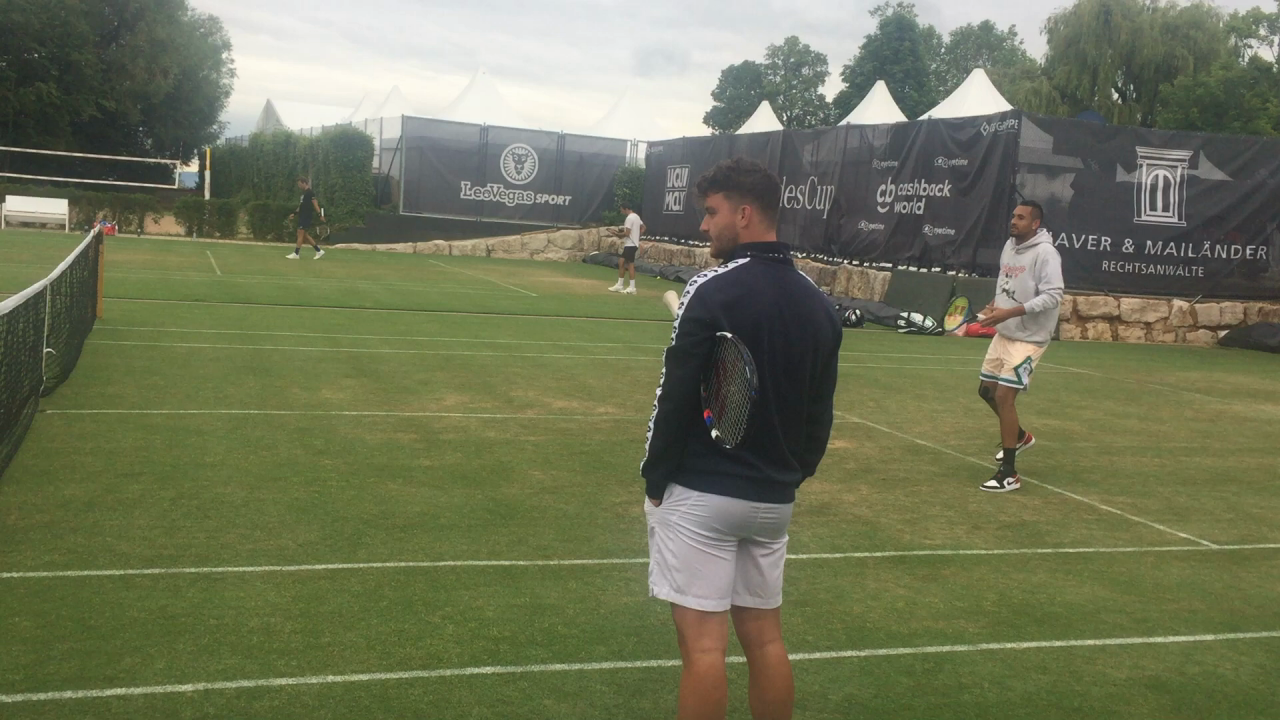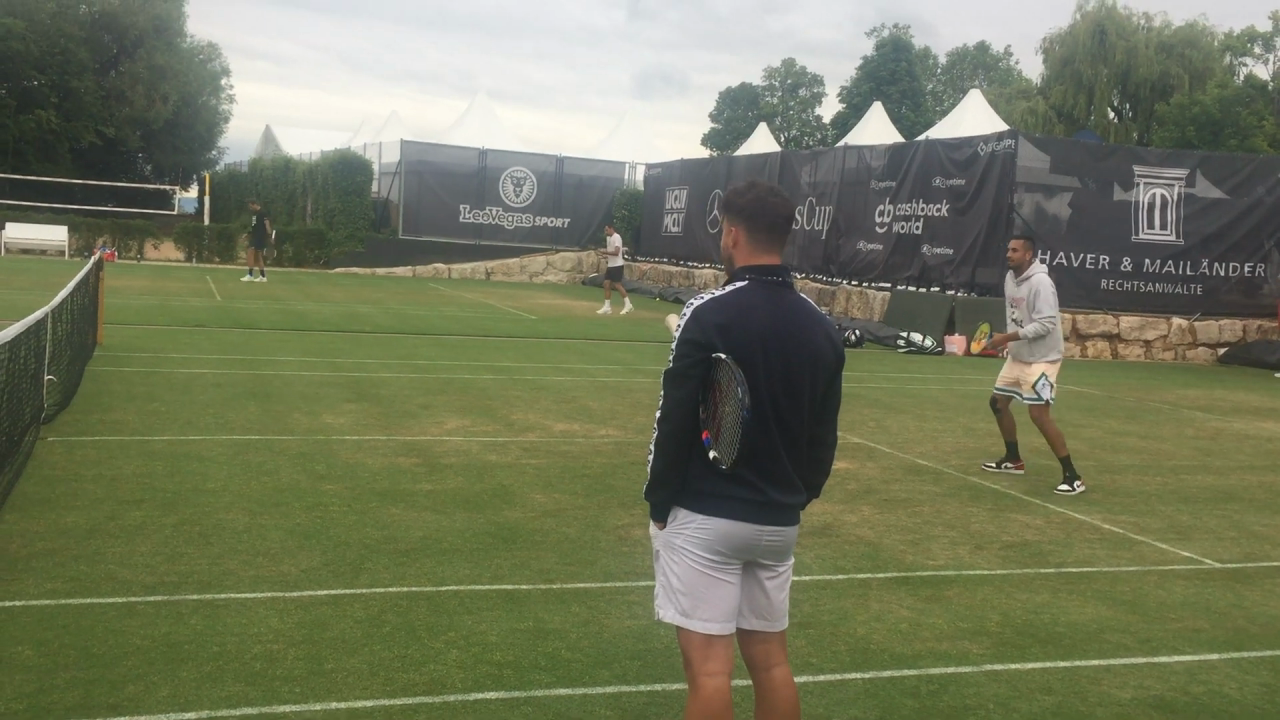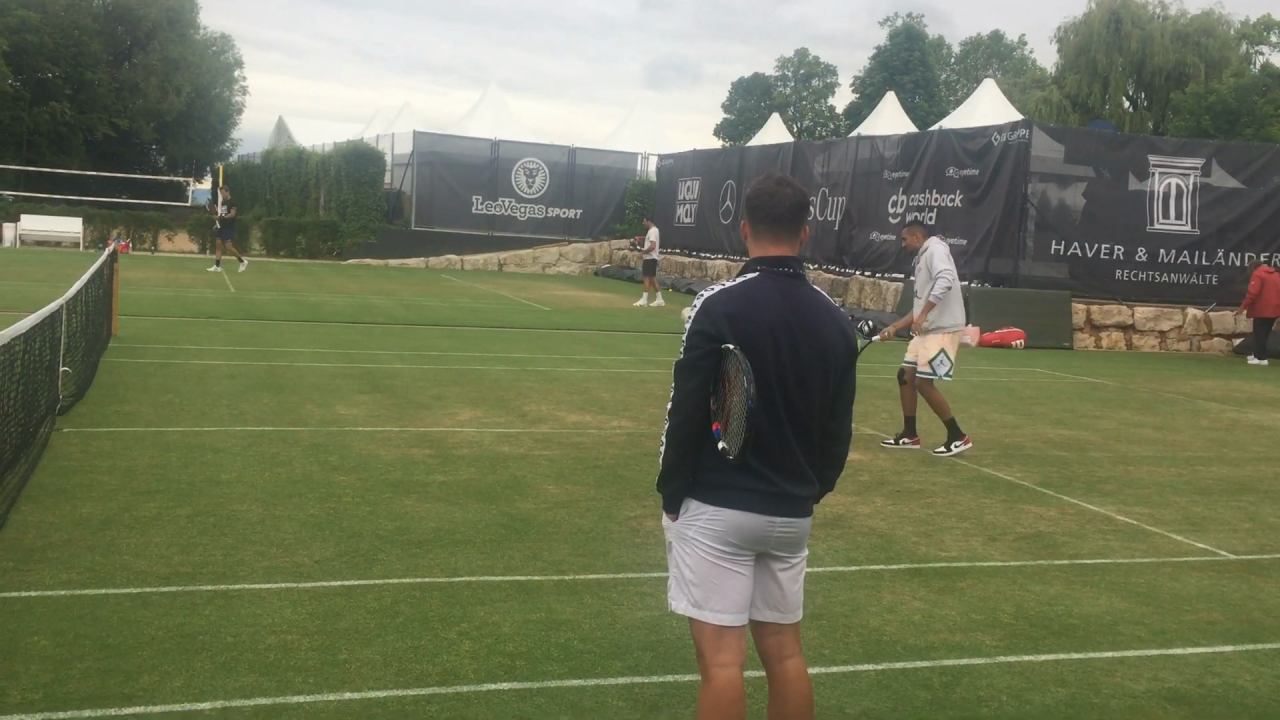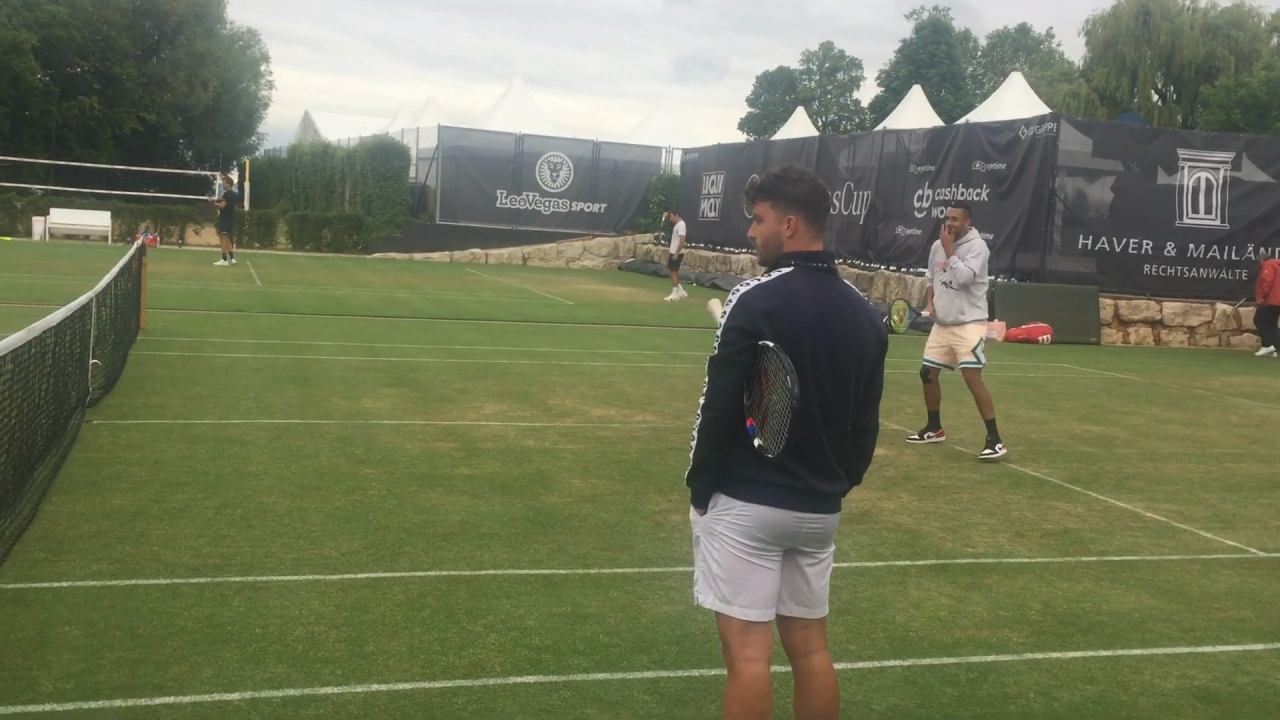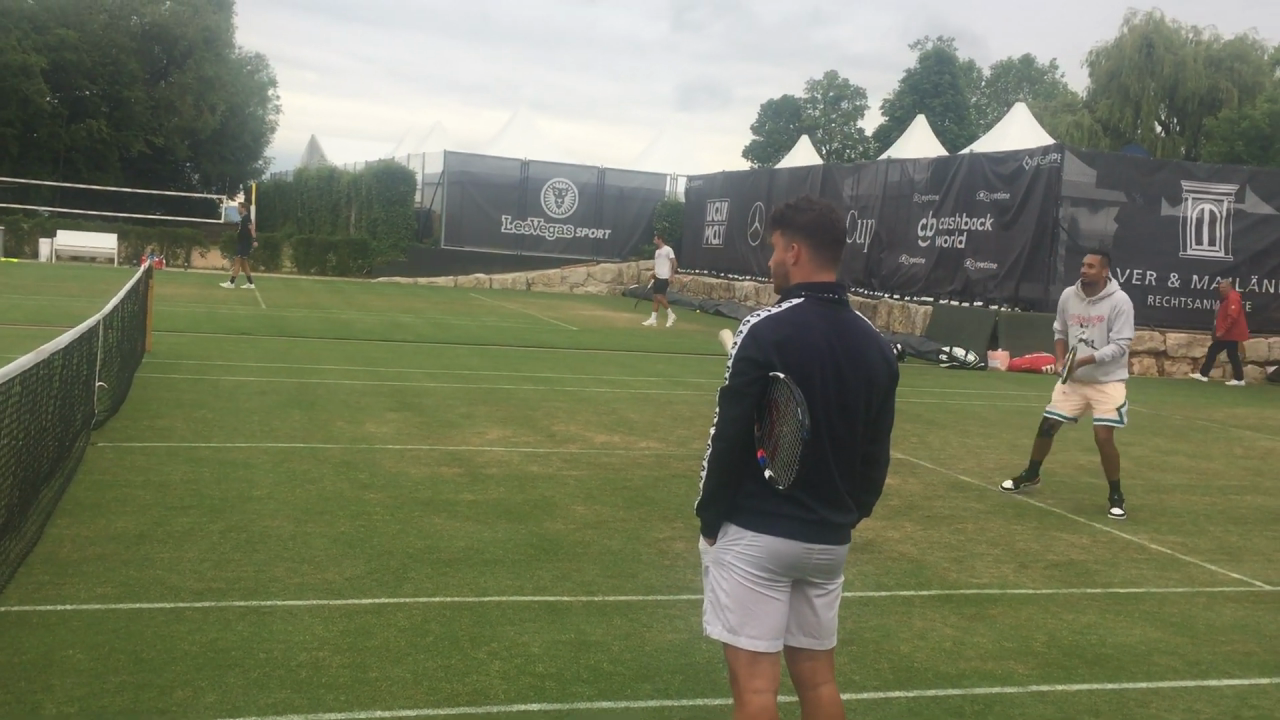
dt=1s
person 1, frame 1
left shoulder: (713, 292)
right shoulder: (817, 304)
left elbow: (676, 397)
right elbow: (820, 413)
left wrist: (655, 479)
left hip: (700, 493)
right hip: (773, 499)
left knee: (702, 642)
right knee: (765, 636)
person 1, frame 2
left shoulder: (710, 314)
right shoulder: (821, 328)
left elbow: (675, 420)
right elbow: (824, 436)
left wrist: (659, 502)
left hip: (704, 517)
right hip: (778, 522)
left knee: (708, 665)
right knee: (770, 659)
person 1, frame 3
left shoulder: (720, 305)
right shoulder: (834, 319)
left elbow: (686, 412)
right elbow: (838, 430)
left wrist: (671, 494)
left hip: (717, 509)
right hip: (792, 514)
left knee: (721, 658)
right knee: (785, 651)
person 1, frame 4
left shoulder: (756, 300)
right shoulder: (864, 313)
left elbow: (719, 407)
right elbow: (866, 423)
left wrist: (700, 488)
left hip: (746, 504)
right hip: (819, 509)
left knee: (747, 651)
right knee: (810, 645)
person 1, frame 5
left shoulder: (765, 331)
right shoulder: (875, 346)
left elbow: (729, 437)
right elbow: (876, 455)
left wrist: (710, 518)
left hip: (755, 534)
right hip: (829, 540)
right knee: (817, 676)
person 2, frame 1
left shoulder: (1045, 253)
right shoulder: (1009, 246)
left elbow: (1053, 296)
left wrist: (1011, 312)
right wrist: (994, 307)
left hip: (1029, 339)
right hip: (1003, 335)
left knee: (1003, 396)
right knee: (987, 390)
left ankle: (1008, 473)
right ankle: (1019, 436)
person 2, frame 2
left shoulder: (1040, 283)
right shoulder: (1010, 278)
left elbow: (1044, 325)
left wrist: (1007, 337)
right wrist: (1004, 339)
left hip: (1042, 359)
right hip: (1018, 357)
left knee: (1040, 415)
right knee: (998, 402)
left ankle: (1071, 475)
right ankle: (1013, 458)
person 2, frame 3
left shoulder: (935, 250)
right shoulder: (919, 263)
left elbow: (946, 280)
left wrist: (922, 314)
right wrist: (894, 328)
left hip: (943, 329)
right hip: (926, 331)
left knee: (924, 383)
right knee: (905, 376)
left ankle: (958, 436)
right ankle: (910, 434)
person 2, frame 4
left shoulder: (978, 247)
right shoulder: (937, 246)
left elbow: (966, 277)
left wrist: (949, 251)
right wrist: (930, 303)
left hip: (970, 322)
right hip: (942, 324)
left knee: (972, 377)
right knee: (928, 373)
left ankle: (995, 439)
right ankle: (934, 428)
person 2, frame 5
left shoulder: (1120, 302)
right shoulder: (1068, 296)
left elbow: (1120, 346)
left wrist: (1084, 361)
right wrist: (1061, 360)
left hip: (1108, 381)
right hip: (1072, 379)
left knee: (1104, 438)
right knee: (1046, 428)
left ankle: (1116, 496)
right ankle: (1030, 475)
